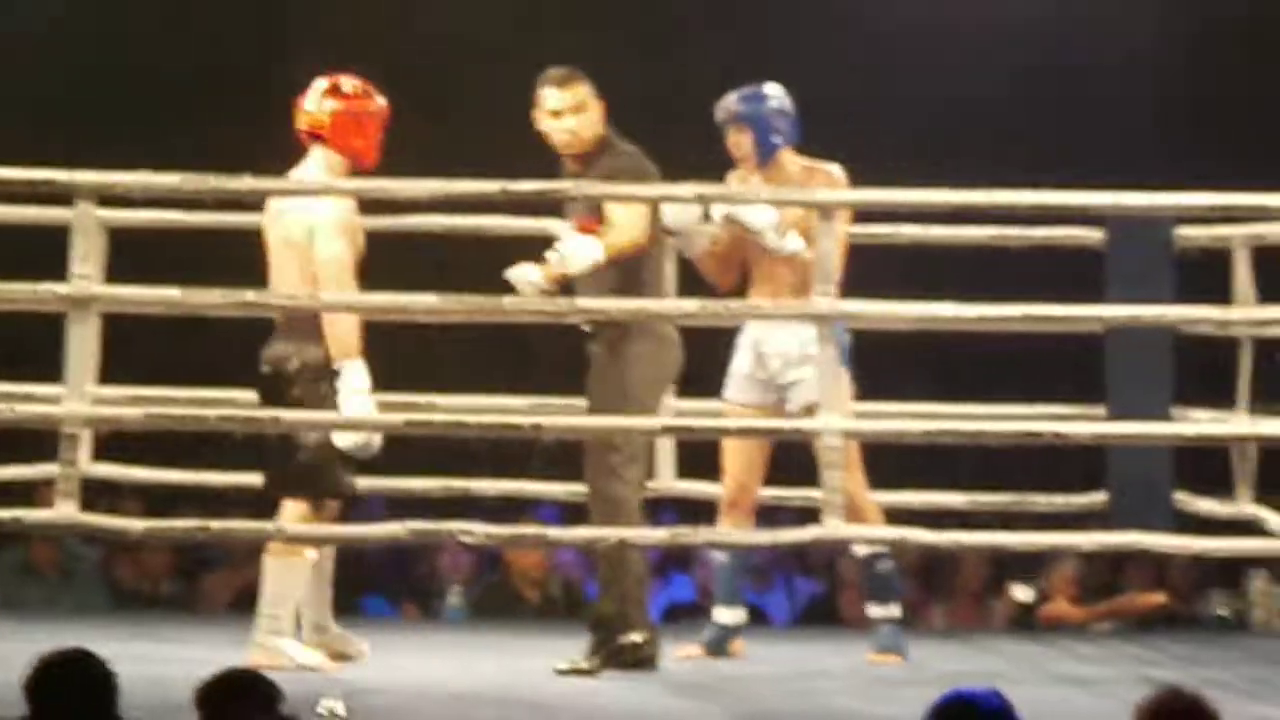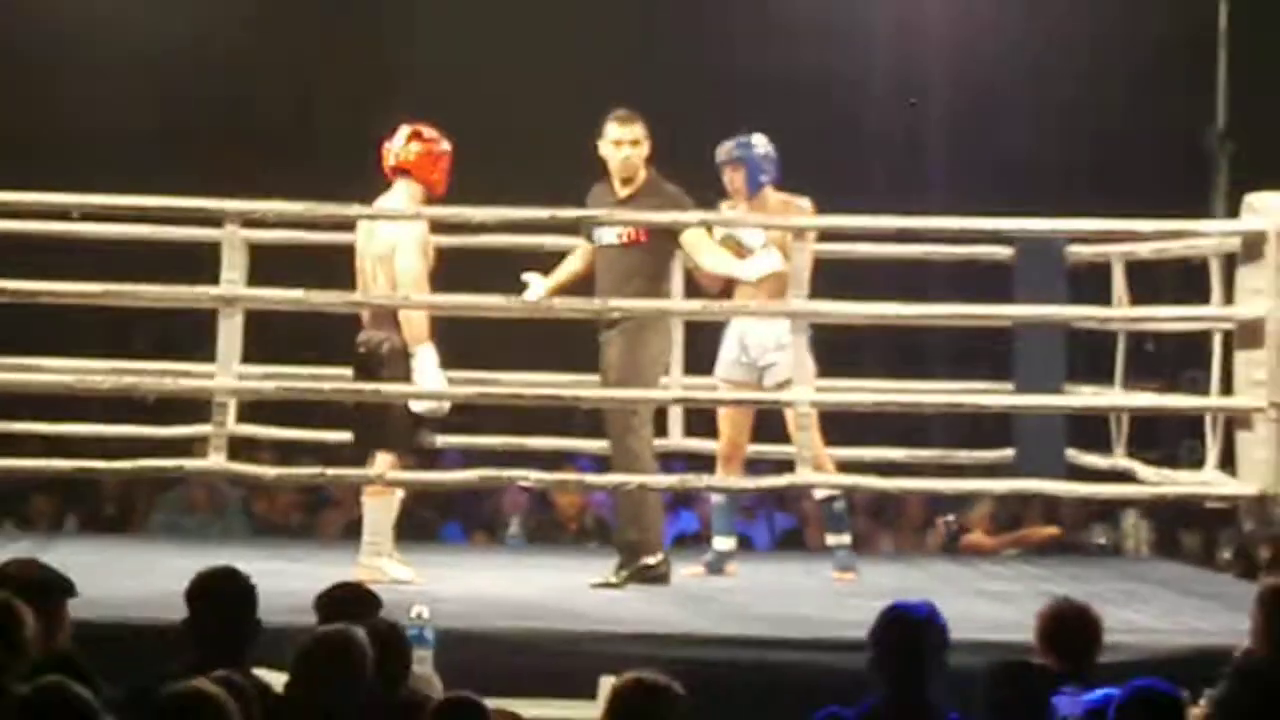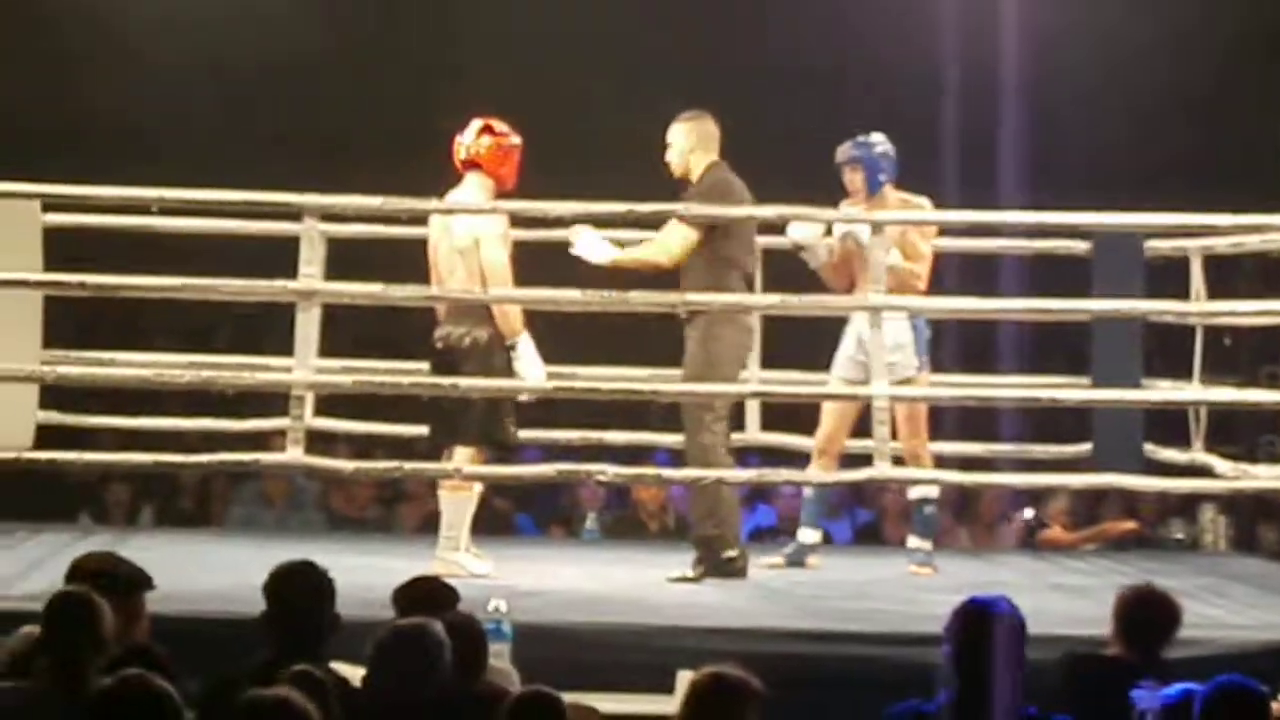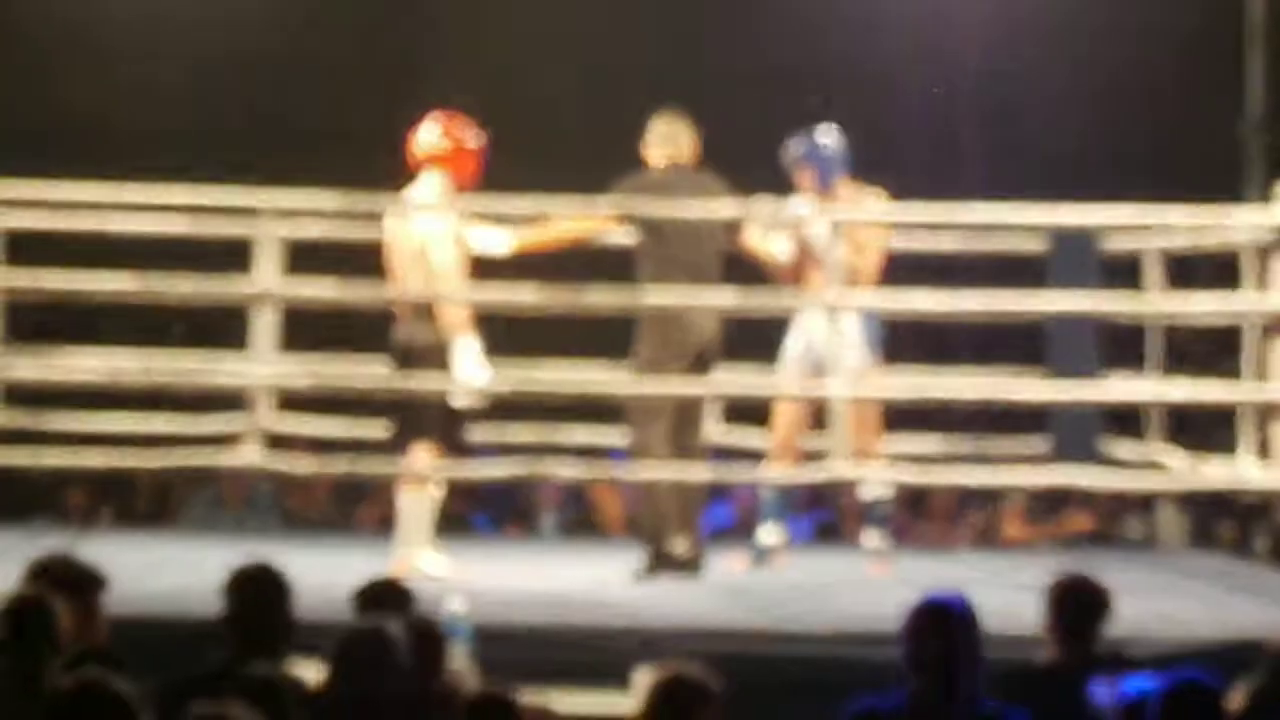
dt=0.5s
person 1, frame 1
left shoulder: (625, 165)
right shoulder: (575, 171)
left elbow: (628, 233)
left wrist: (587, 251)
right wrist: (547, 275)
left hip: (636, 336)
right hip: (613, 337)
left knee: (611, 478)
right knee: (616, 482)
left ankle: (621, 631)
person 1, frame 2
left shoulder: (668, 198)
right shoulder: (598, 196)
left elbow: (704, 250)
left wrist: (743, 267)
right wrist: (549, 284)
left hip: (643, 328)
right hip: (611, 329)
left knee: (629, 437)
right knee: (626, 440)
left ankle: (644, 552)
right ankle: (646, 551)
person 1, frame 3
left shoulder: (709, 189)
right shoulder: (727, 190)
left elbow: (668, 252)
left wrist: (608, 253)
right wrist: (700, 246)
left hip: (717, 324)
right hip: (726, 322)
left knee: (705, 432)
right knee: (714, 434)
left ankle: (720, 548)
right ankle: (728, 545)
person 1, frame 4
left shoulder: (643, 187)
right shoulder: (715, 190)
left hip: (667, 320)
right hip: (704, 321)
left knee: (650, 429)
right knee: (684, 434)
left ankle: (667, 542)
right ankle: (685, 543)
person 2, frame 1
left shoulder: (285, 194)
right shoulder: (332, 200)
right elbow: (335, 296)
right wrist: (354, 378)
left hip: (284, 348)
right hip: (313, 355)
left knee: (322, 495)
right knee: (307, 498)
person 2, frame 2
left shoulder: (372, 216)
right shoulder: (409, 221)
right elbow: (411, 294)
right wrist: (424, 358)
left hip: (374, 336)
right hip: (398, 340)
left knee: (384, 449)
right knee: (391, 450)
left ankle: (380, 548)
right ankle: (373, 555)
person 2, frame 3
left shoulder: (443, 210)
right shoulder: (487, 213)
right elbow: (499, 288)
right wrist: (522, 345)
left hip: (450, 332)
right hip: (480, 334)
left knee: (459, 443)
right knee: (471, 444)
left ankle: (457, 542)
right ankle: (451, 549)
person 2, frame 4
left shoulder: (403, 208)
right shoulder: (438, 210)
right elbow: (447, 284)
right wrist: (464, 347)
left hip: (409, 330)
right hip: (435, 332)
left knee: (419, 442)
right knee: (429, 442)
left ankle: (414, 543)
right ankle: (412, 548)
person 3, frame 1
left shoulder: (823, 180)
right shoulder: (739, 185)
left elbow: (830, 270)
right elbow: (724, 276)
left wrist: (772, 230)
right wrist: (688, 232)
left hip: (810, 338)
right hip: (755, 337)
left knee: (846, 486)
right knee: (735, 492)
person 3, frame 2
left shoulder: (795, 210)
right shoulder: (729, 212)
left elbow: (801, 280)
right elbow: (714, 282)
left wrist: (759, 246)
left hip: (783, 331)
right hip: (739, 330)
left knee: (809, 444)
right knee: (728, 449)
left ankle: (841, 545)
right ankle: (720, 551)
person 3, frame 3
left shoulder: (915, 209)
right shoulder: (849, 211)
left elbow: (919, 279)
left wrist: (878, 245)
right wrist: (812, 248)
left hip: (901, 328)
right hip: (858, 326)
left knee: (914, 446)
right knee: (826, 441)
left ankle: (922, 547)
right ankle: (806, 543)
person 3, frame 4
left shoulder: (868, 204)
right shoulder: (806, 209)
left elbow: (864, 273)
left wrist: (821, 234)
right wrist: (767, 237)
left hip: (849, 323)
right hip: (807, 322)
left knee: (864, 443)
right knee: (782, 440)
left ankle: (876, 539)
right ankle: (768, 540)
